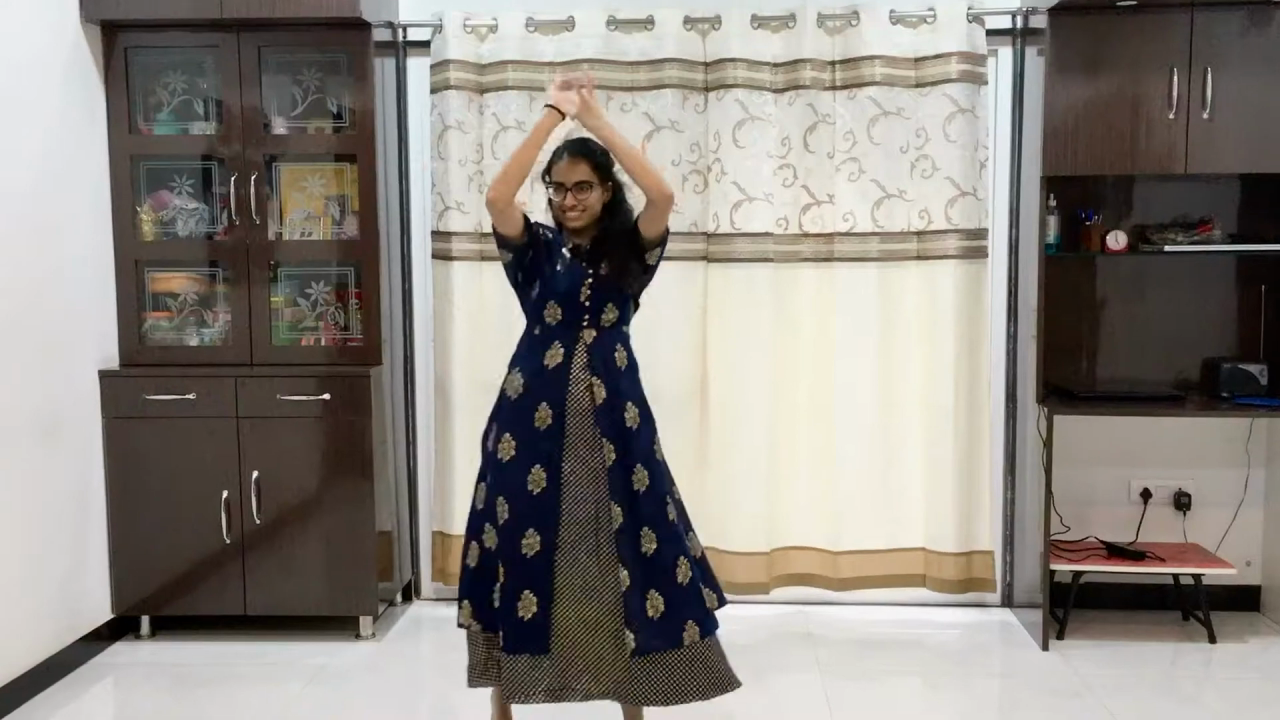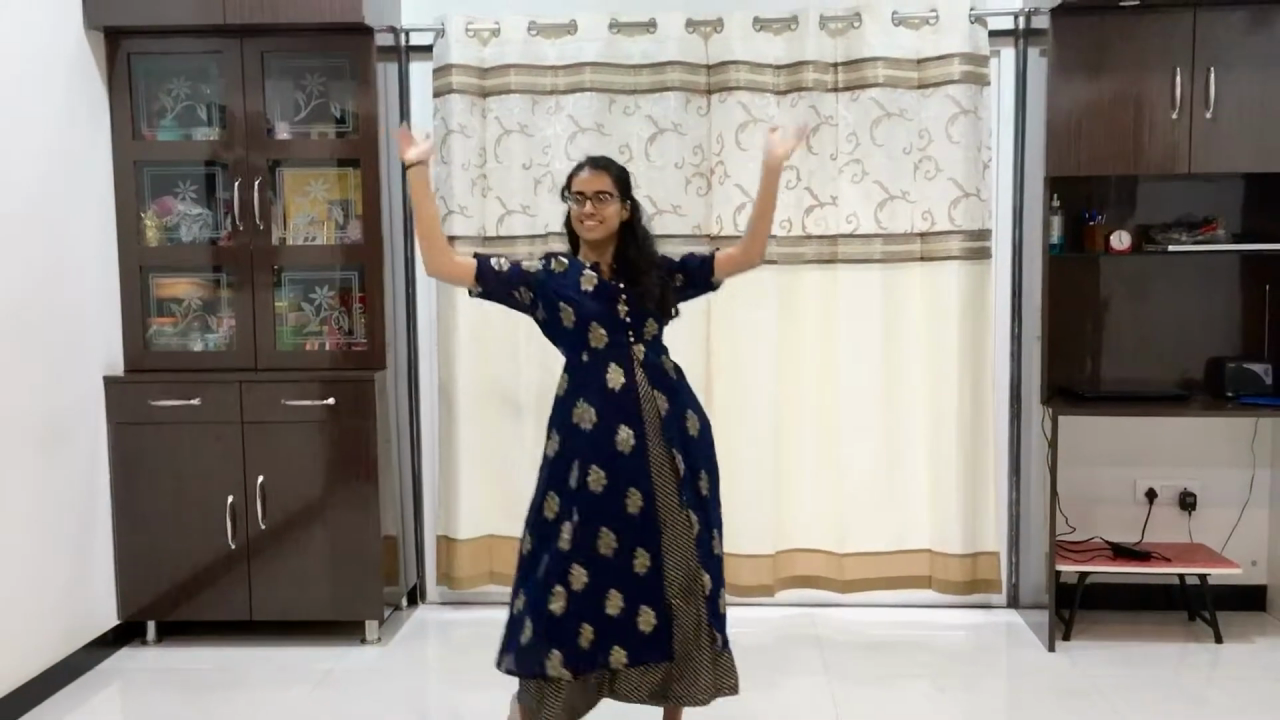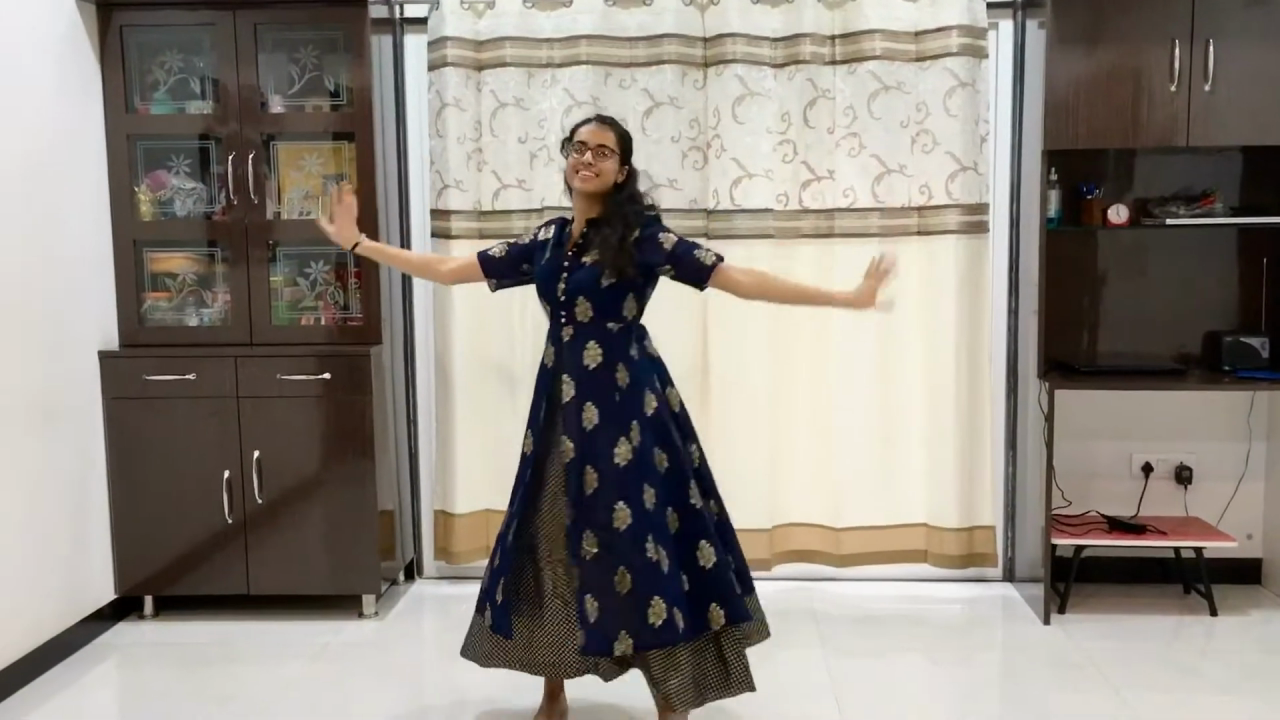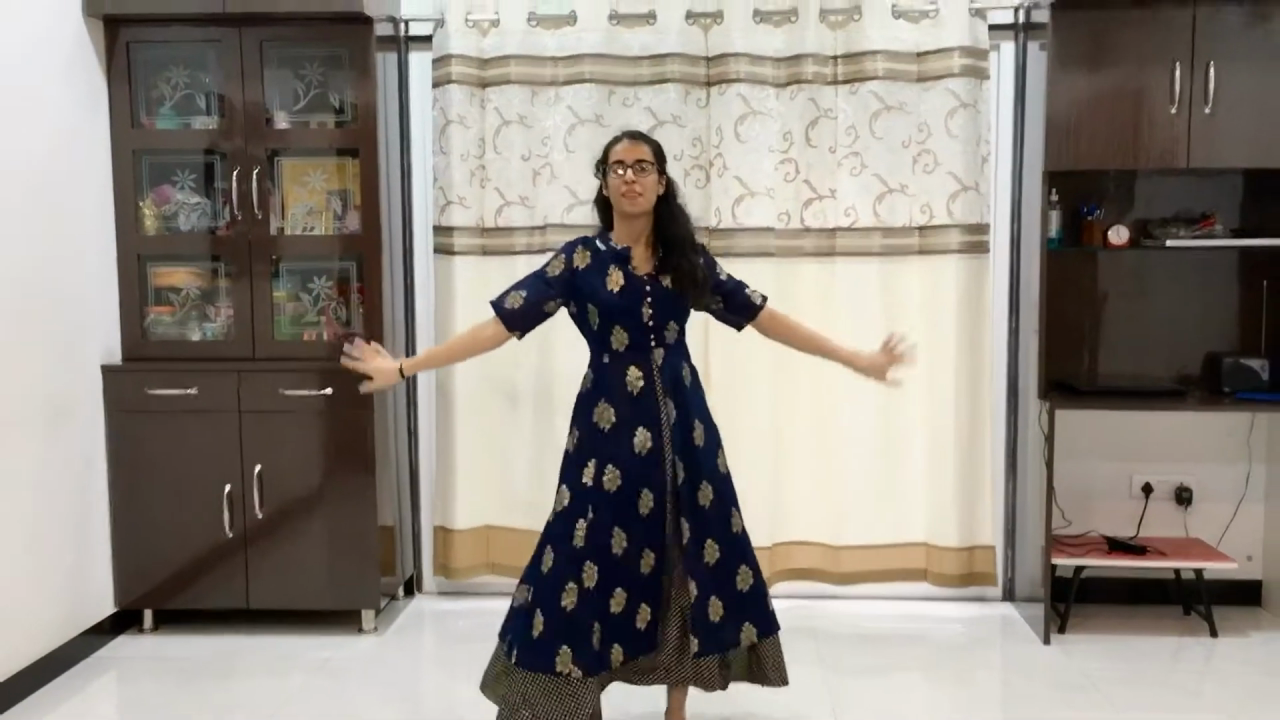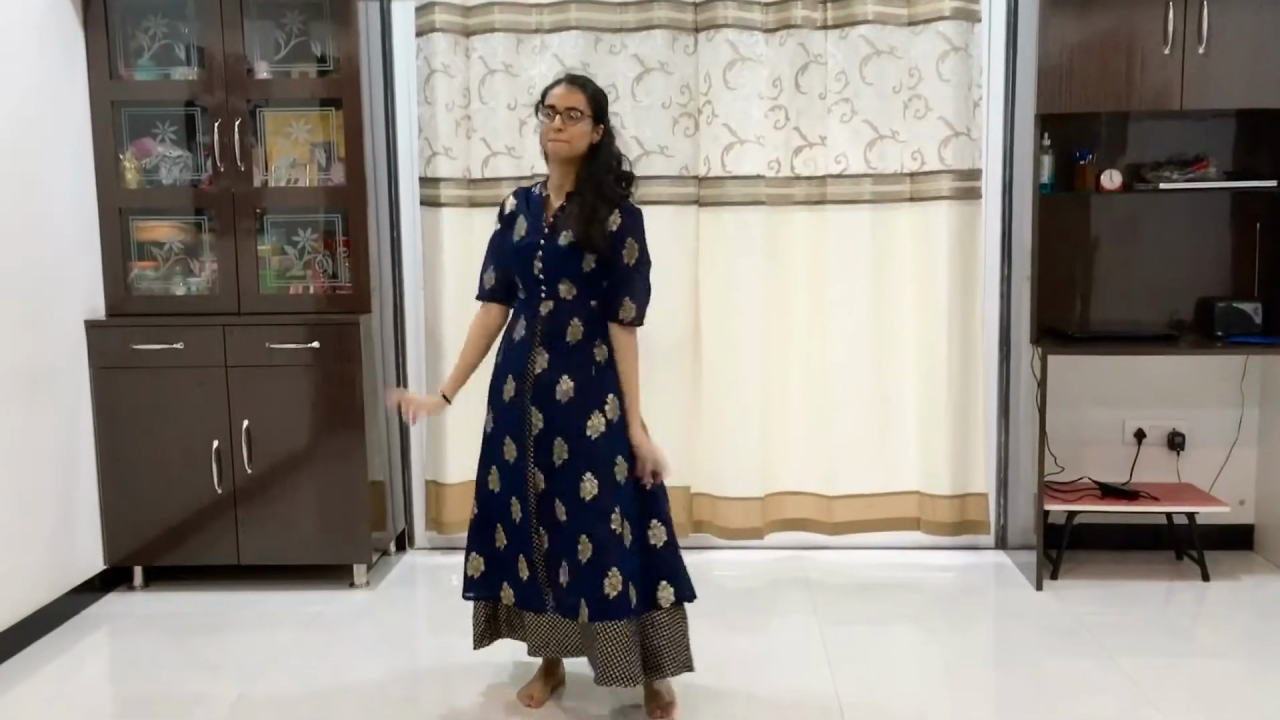
dt=1s
person 1, frame 1
left shoulder: (631, 252)
right shoulder: (533, 249)
left elbow: (662, 196)
right elbow: (497, 197)
left wrist: (597, 122)
right wrist: (553, 114)
left hip: (614, 418)
right hip: (534, 419)
left knee: (629, 558)
right knee: (521, 553)
person 1, frame 2
left shoulder: (659, 273)
right shoulder: (545, 276)
left elbow: (749, 253)
right elbow: (440, 261)
left wrist: (771, 169)
right wrist: (418, 169)
left hip: (673, 432)
right hip: (592, 435)
left knee: (681, 571)
right knee: (581, 571)
person 1, frame 3
left shoulder: (643, 235)
right shoulder: (547, 239)
left elbow: (737, 279)
right elbow: (448, 270)
left wrist: (846, 296)
right wrist: (358, 242)
left hip: (624, 404)
right hip: (561, 407)
left knee: (634, 544)
right knee: (544, 543)
person 1, frame 4
left shoulder: (689, 259)
right shoulder: (578, 260)
left elbow: (763, 316)
right elbow: (500, 324)
left wrist: (857, 359)
right wrist: (405, 366)
left hip: (683, 425)
right hip: (611, 426)
left knee: (701, 561)
right knee: (597, 558)
person 1, frame 5
left shoulder: (616, 212)
right shoulder: (516, 206)
left elbow: (624, 321)
right elbow: (494, 306)
left wrist: (636, 422)
right wrist: (446, 390)
left hip: (588, 383)
right hip: (520, 383)
left knee: (603, 522)
right knee: (523, 513)
right ankle: (549, 658)
